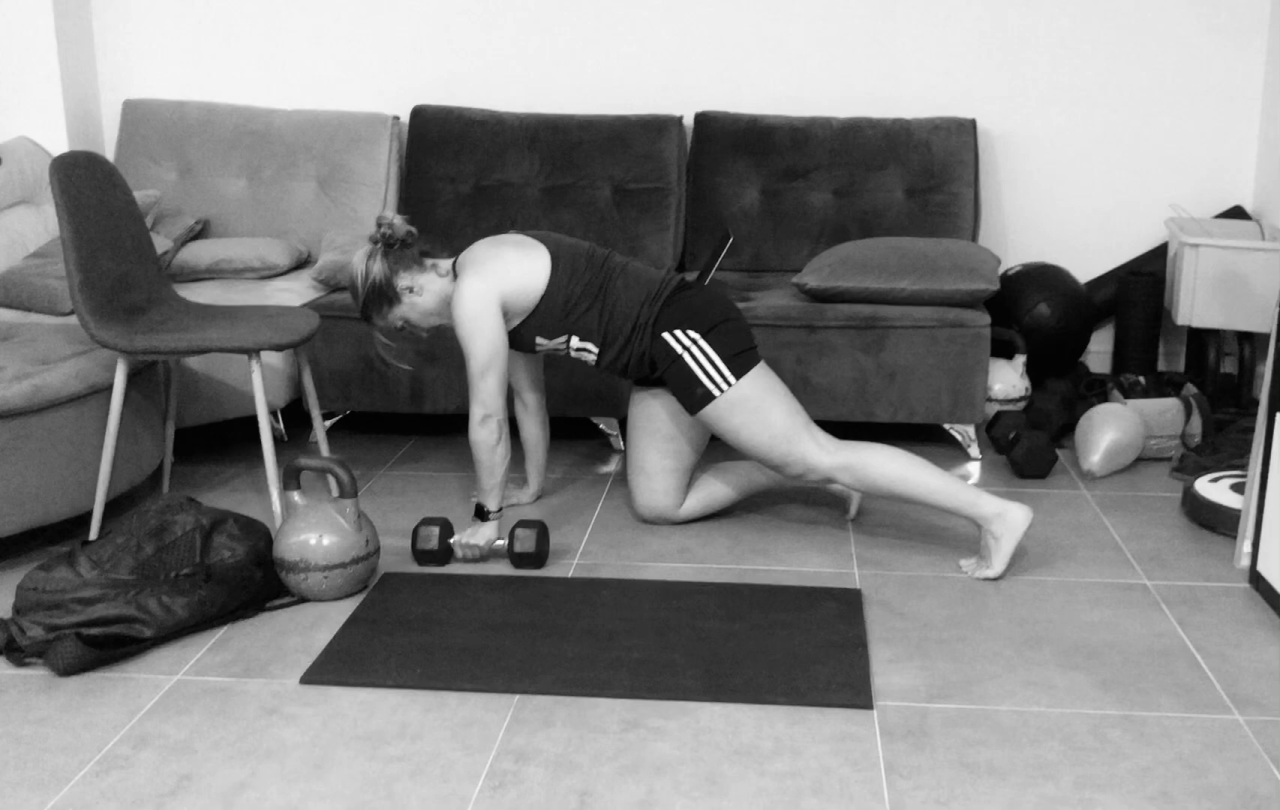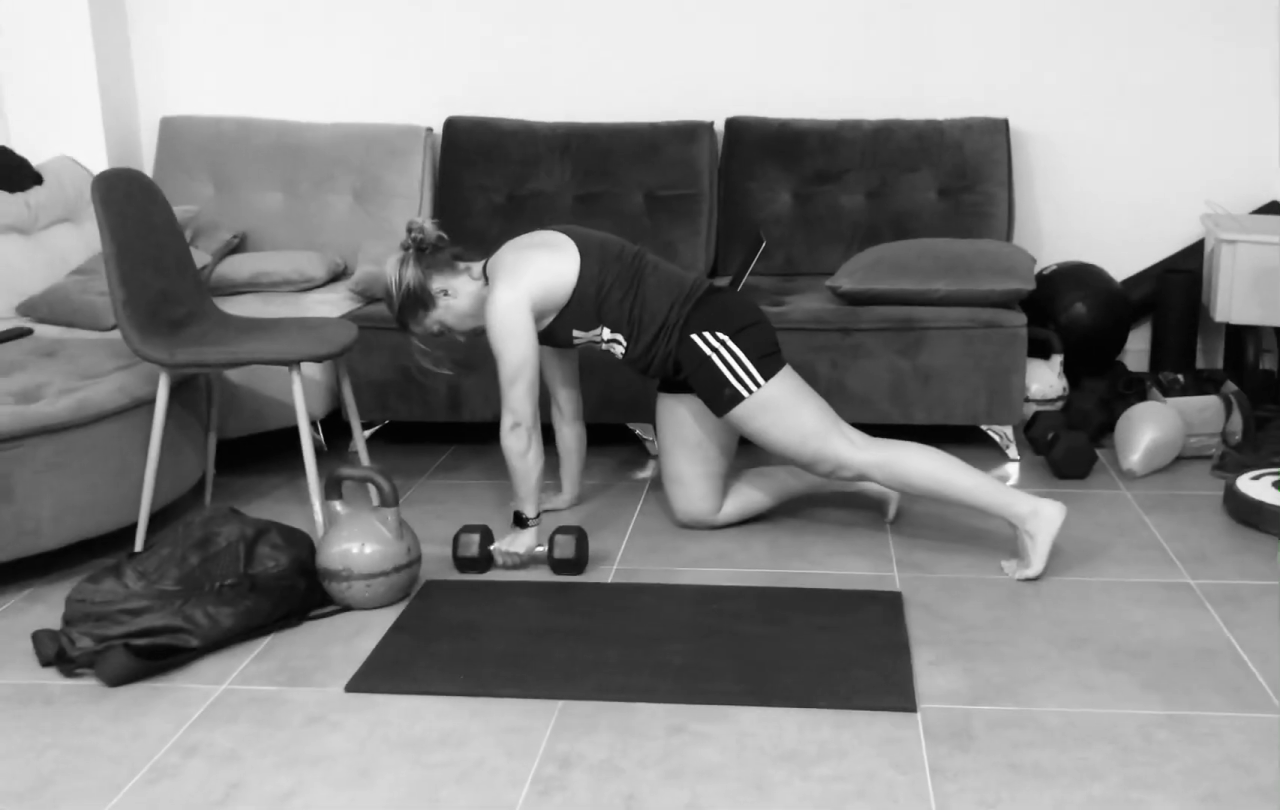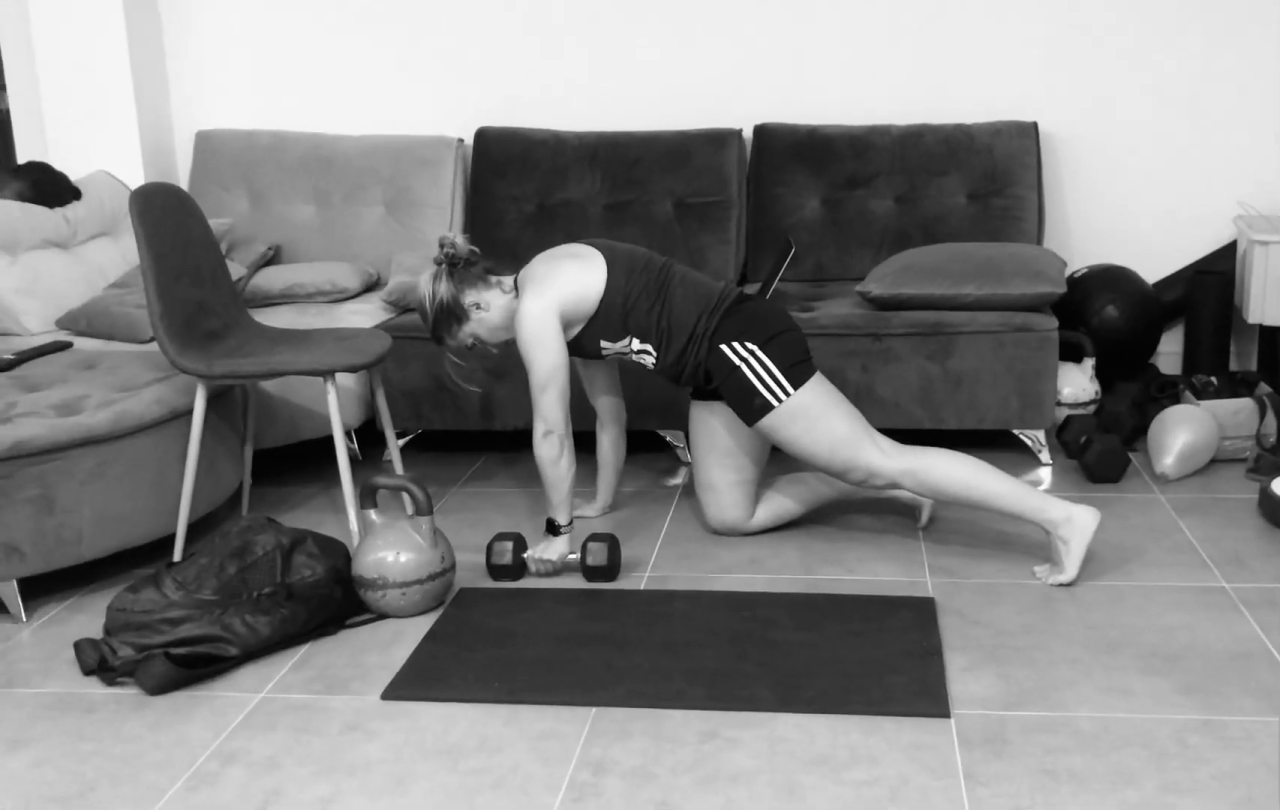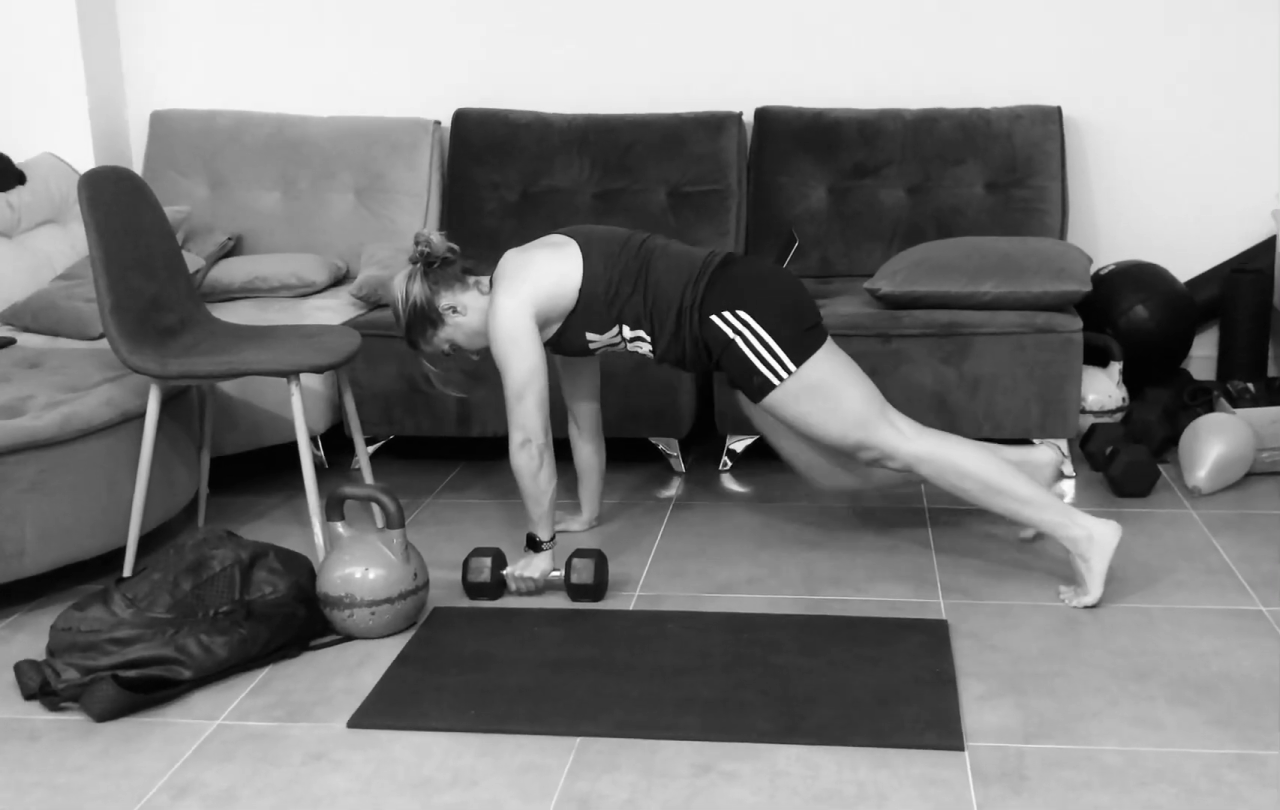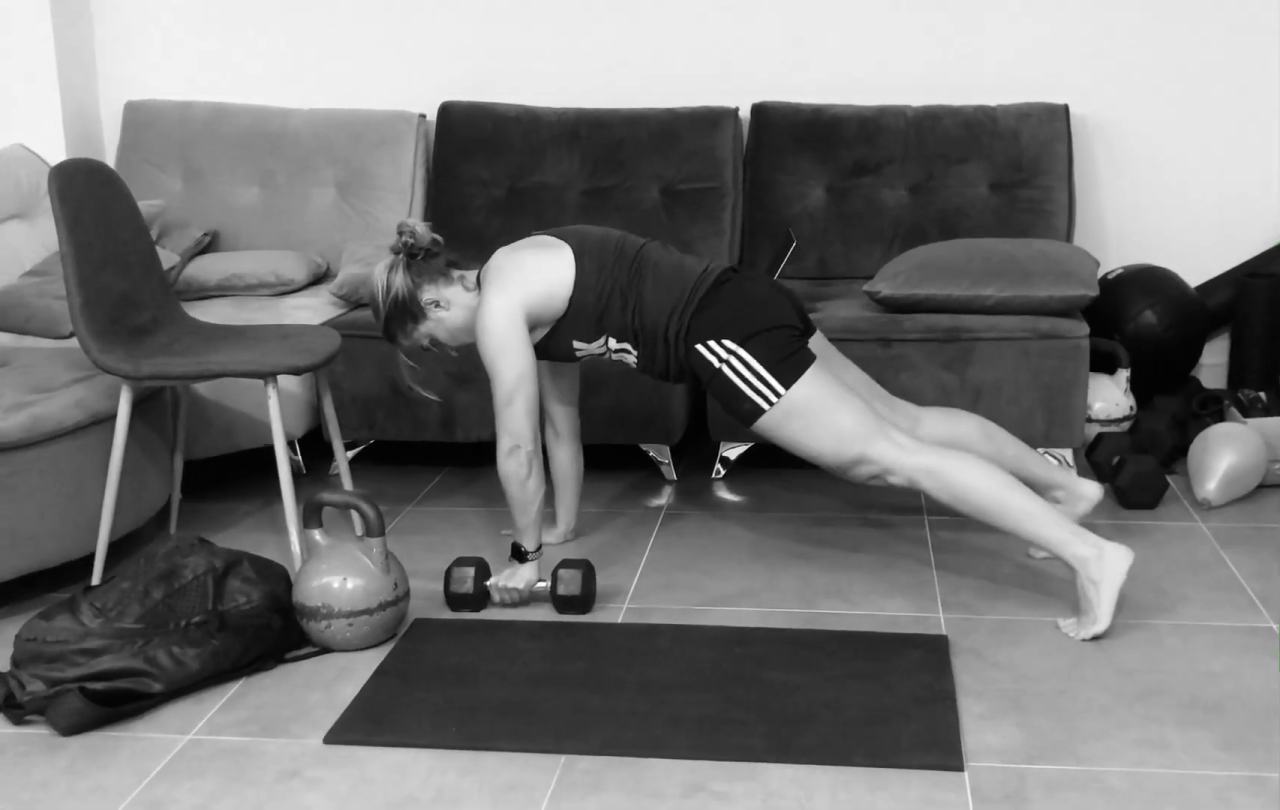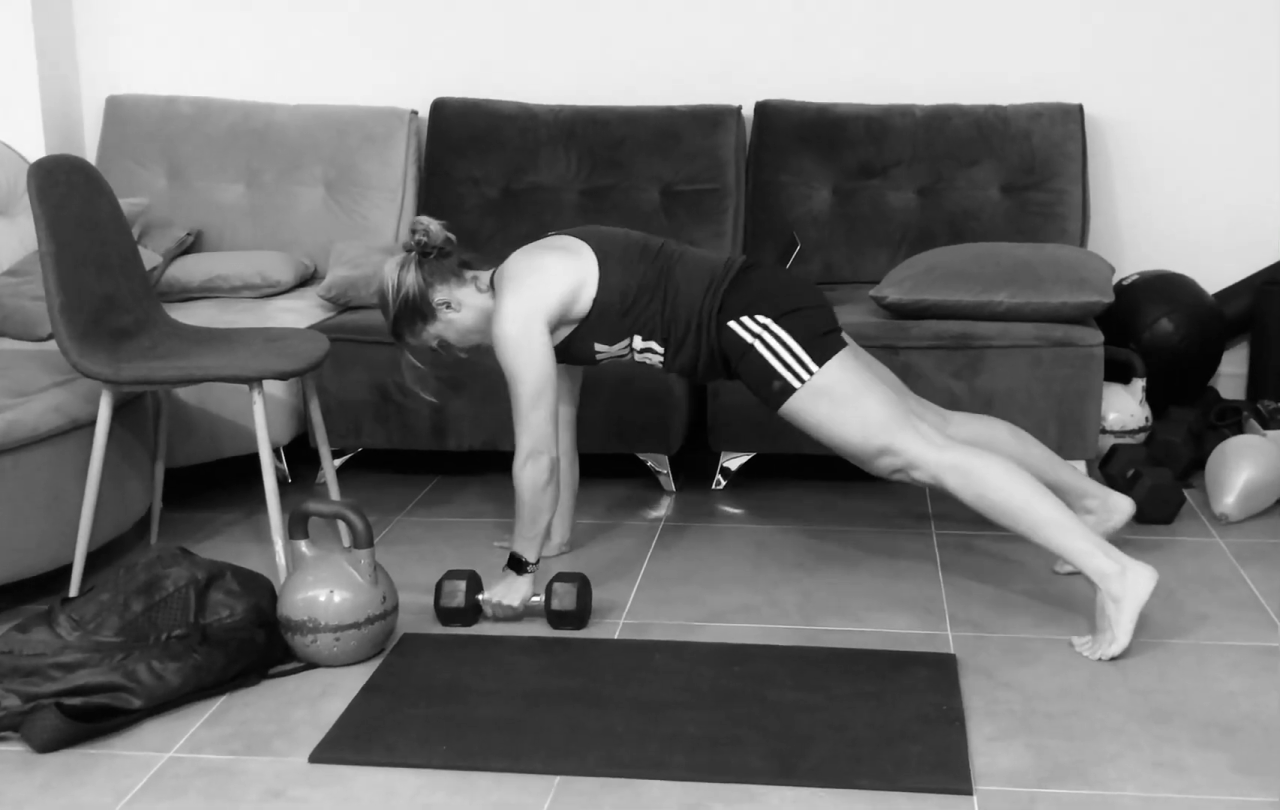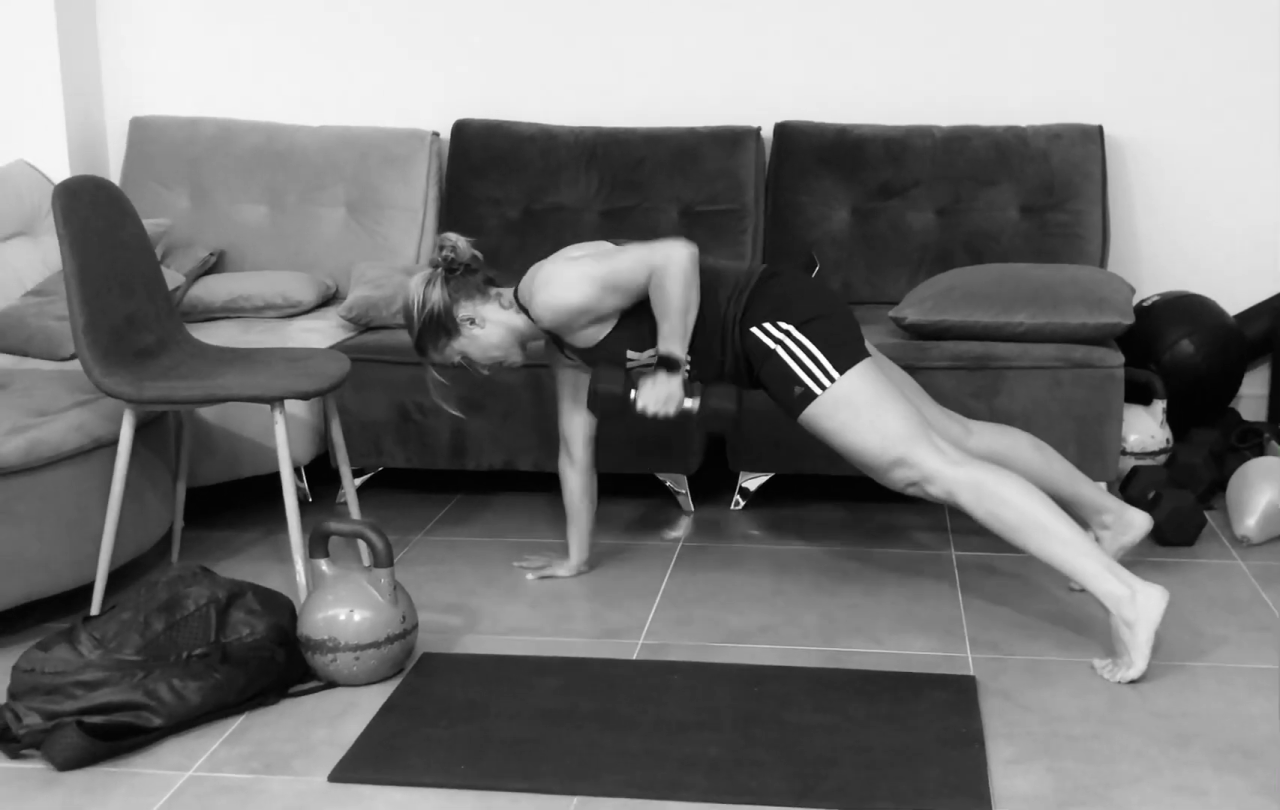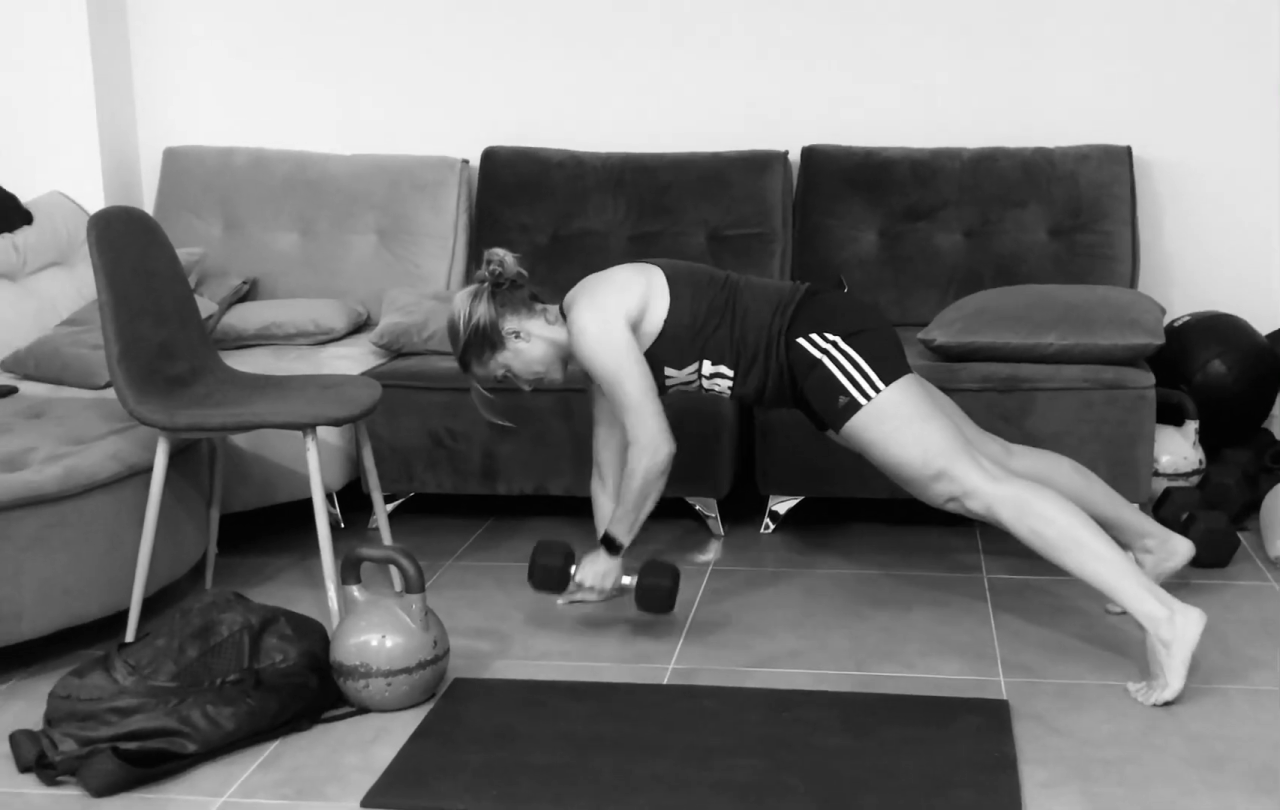
dt=0.7s
person 1, frame 1
left shoulder: (471, 292)
right shoulder: (494, 275)
left elbow: (487, 418)
right elbow: (527, 391)
left wrist: (487, 515)
right wrist: (534, 485)
left hip: (683, 331)
right hip: (662, 350)
left knee: (816, 453)
right knee: (658, 502)
left ankle: (995, 513)
right ankle: (799, 473)
person 1, frame 2
left shoulder: (505, 294)
right shoulder: (526, 280)
left elbow: (518, 424)
right elbow: (564, 397)
left wrist: (524, 521)
right wrist: (568, 492)
left hip: (710, 334)
right hip: (686, 352)
left knee: (844, 449)
right knee: (698, 509)
left ankle: (1028, 511)
right ankle: (848, 483)
person 1, frame 3
left shoulder: (534, 306)
right shoulder: (562, 290)
left elbow: (551, 432)
right elbow: (607, 403)
left wrist: (558, 528)
right wrist: (602, 500)
left hip: (742, 342)
right hip: (724, 356)
left knee: (876, 457)
right knee: (729, 515)
left ankle: (1062, 516)
right ankle: (880, 487)
person 1, frame 4
left shoulder: (508, 305)
right shoulder: (544, 291)
left elbow: (529, 441)
right elbow: (583, 408)
left wrist: (539, 543)
right wrist: (586, 512)
left hip: (739, 311)
right hip: (738, 312)
left knee: (885, 440)
right knee: (846, 463)
left ankle: (1081, 532)
right ankle: (1022, 466)
person 1, frame 5
left shoulder: (497, 305)
right shoulder: (527, 285)
left elbow: (517, 445)
right elbow: (560, 416)
left wrist: (525, 554)
right wrist: (563, 526)
left hip: (724, 331)
right hip: (742, 307)
left knee: (888, 455)
right knee: (902, 419)
left ankle: (1092, 556)
right ankle: (1066, 487)
person 1, frame 6
left shoulder: (515, 309)
right shoulder: (538, 286)
left elbow: (535, 453)
right elbow: (562, 428)
left wrist: (520, 568)
right wrist: (557, 536)
left hip: (753, 316)
right hip: (756, 311)
left knee: (914, 452)
right knee: (929, 422)
left ankle: (1115, 573)
right ankle: (1095, 499)
person 1, frame 7
left shoulder: (553, 296)
right shoulder: (562, 338)
left elbow: (674, 258)
right elbow: (577, 445)
left wrist: (667, 370)
right wrist: (576, 556)
left hip: (776, 322)
right hip: (773, 334)
left knee: (933, 466)
right knee: (951, 432)
left ankle: (1127, 597)
right ankle: (1114, 516)
person 1, frame 8
left shoulder: (590, 320)
right shoulder: (597, 342)
left elbow: (655, 448)
right elbow: (608, 465)
left wrist: (610, 550)
right wrist: (605, 571)
left hip: (820, 339)
right hip: (812, 355)
left knee: (973, 484)
right knee: (991, 455)
left ankle: (1164, 618)
right ankle: (1156, 541)
